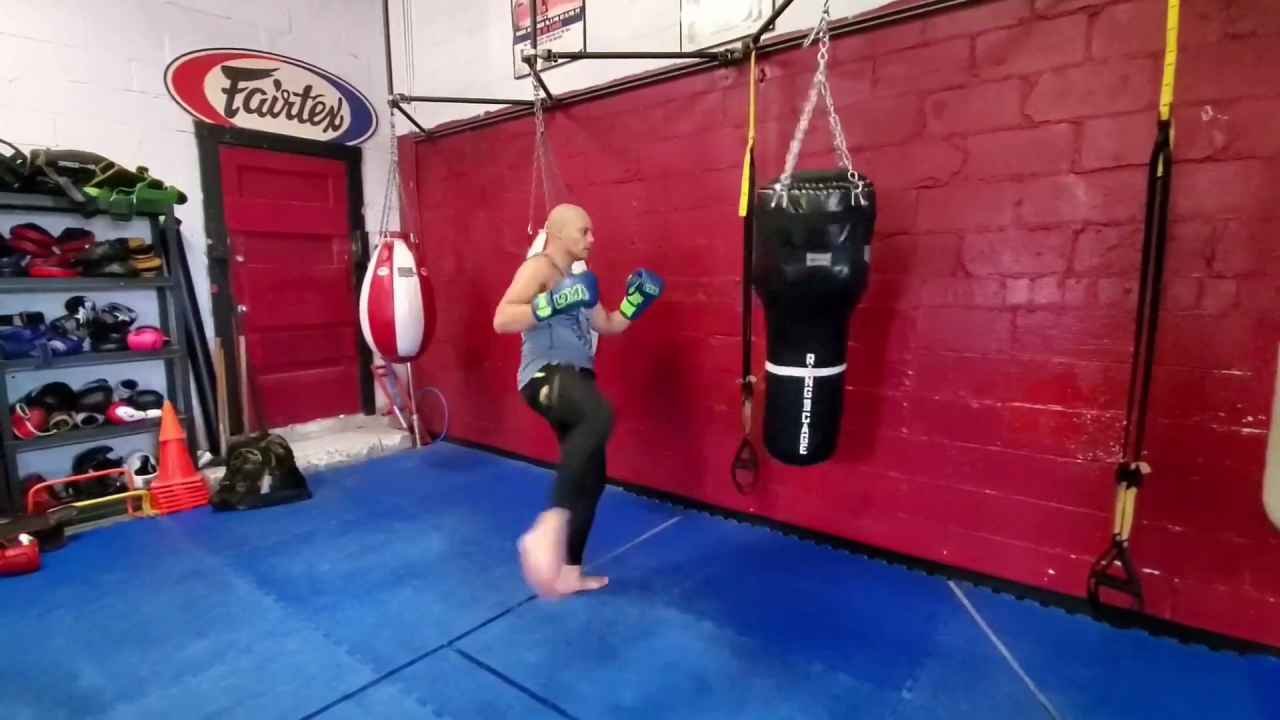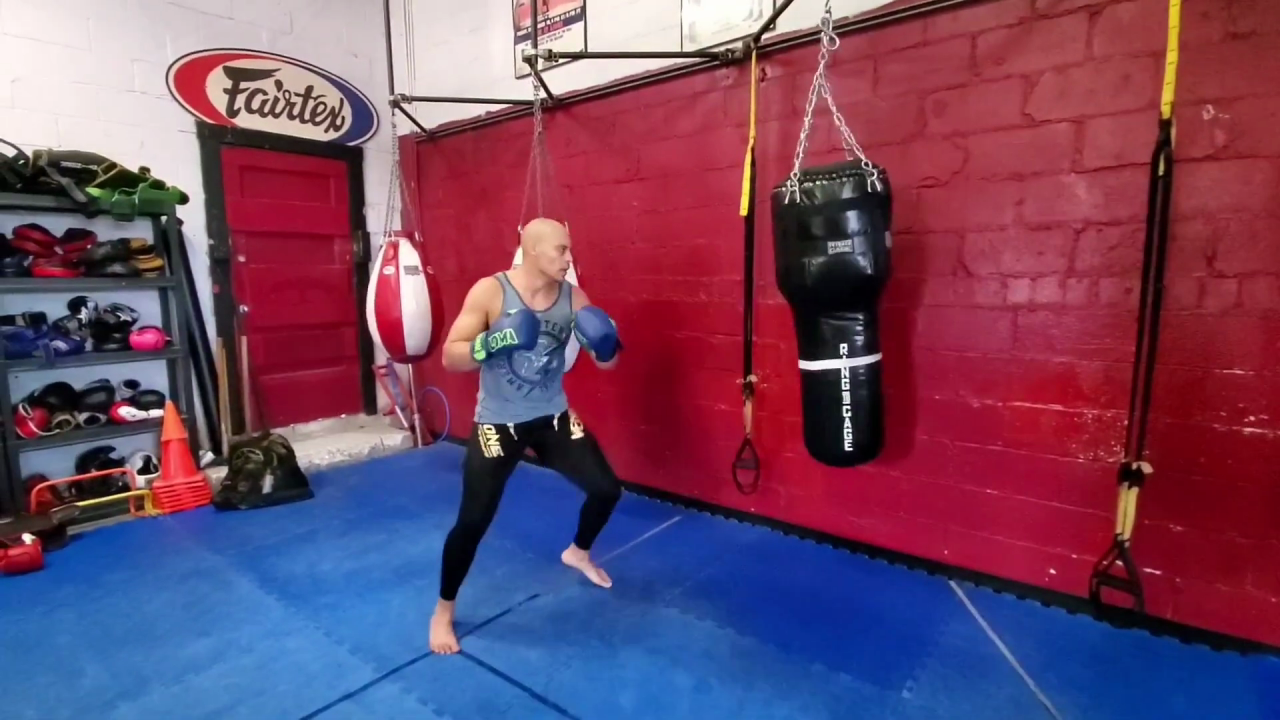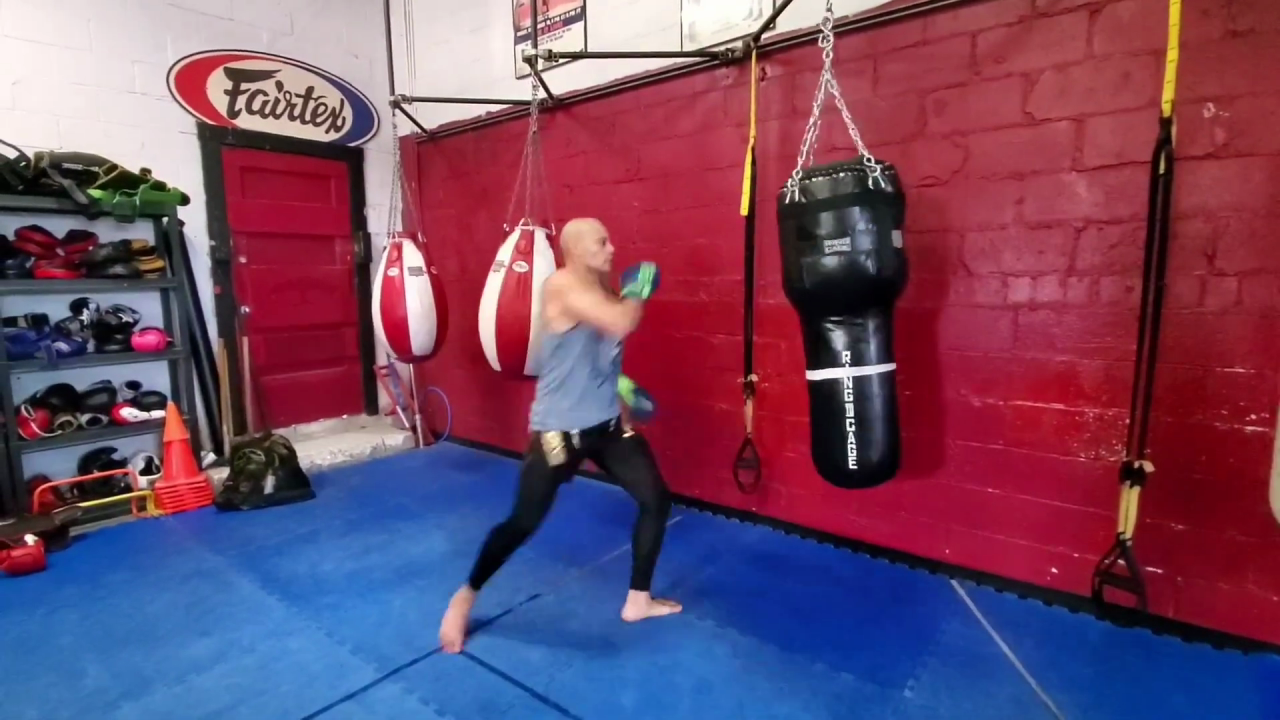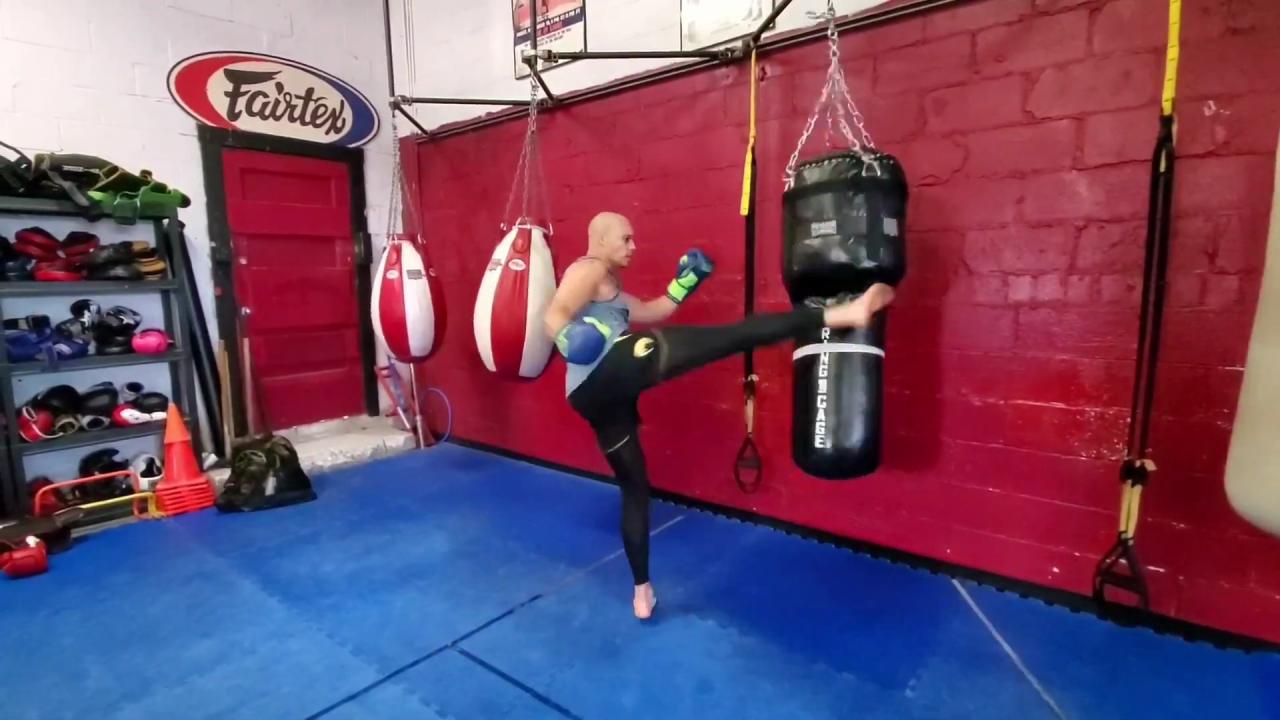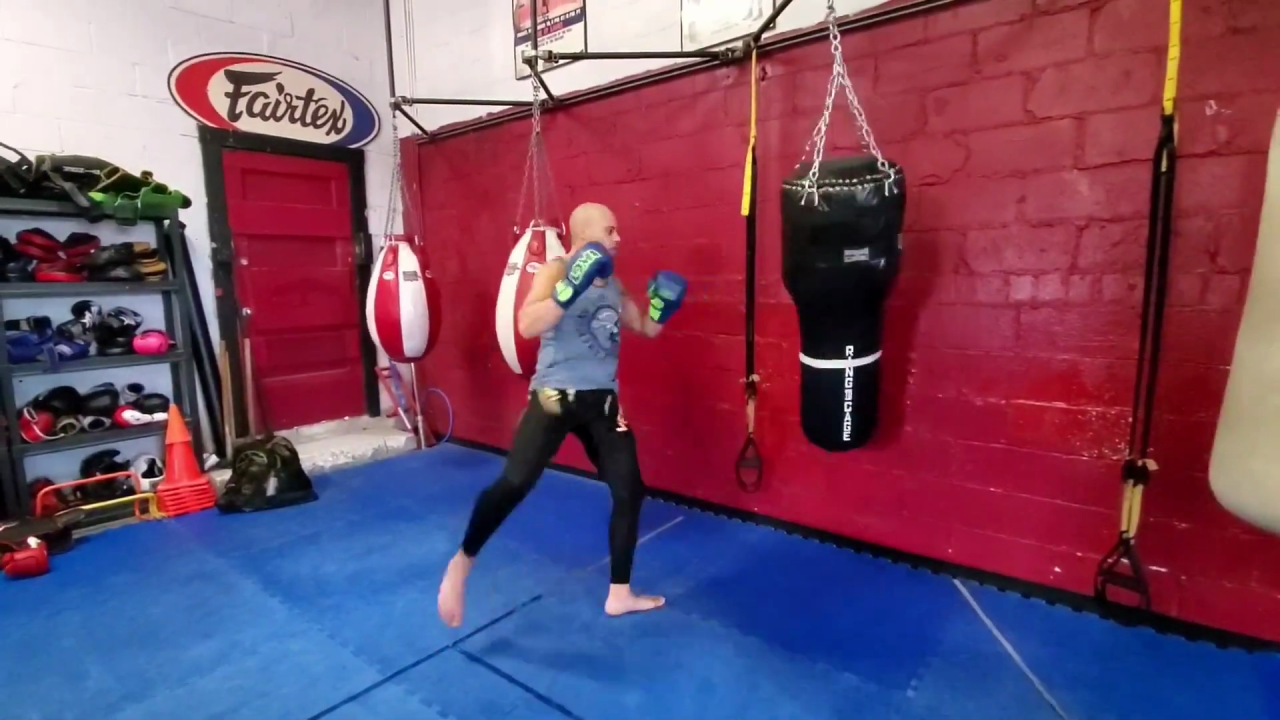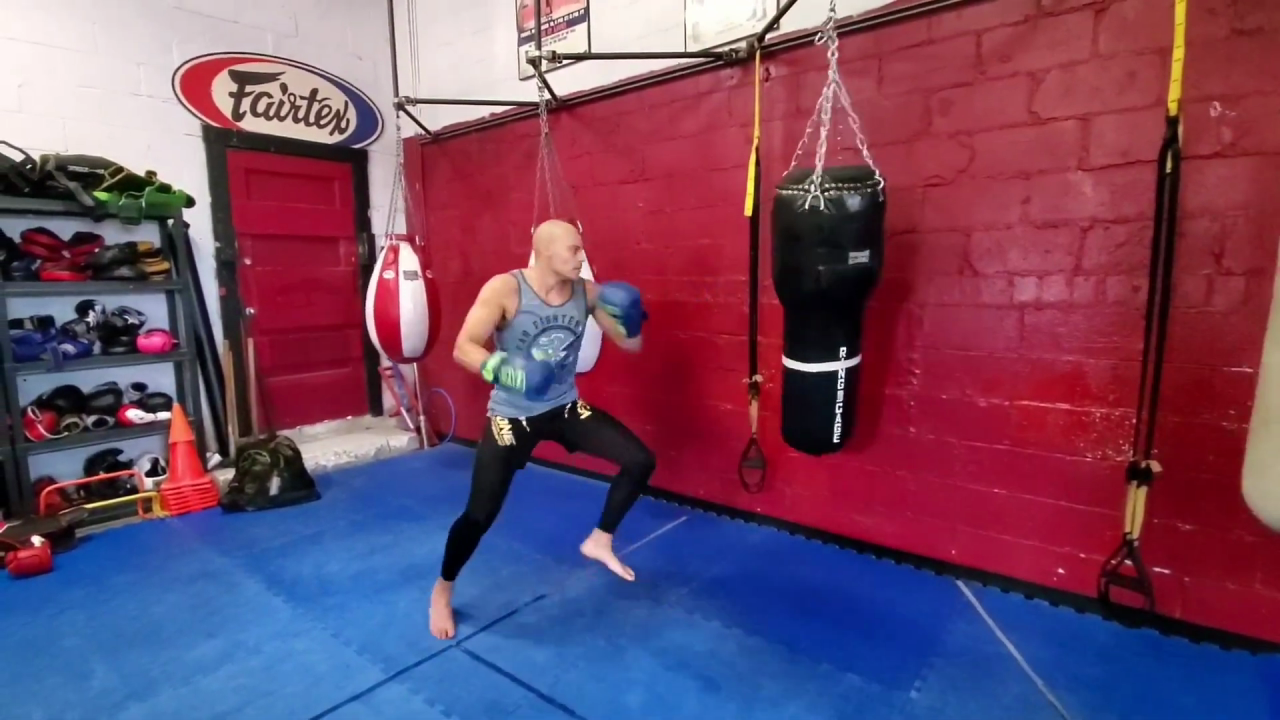
dt=0.4s
person 1, frame 1
left shoulder: (581, 270)
right shoulder: (542, 268)
left elbow: (607, 326)
right elbow: (503, 321)
left wrist: (634, 298)
right wrist: (553, 301)
left hip: (576, 376)
right hip: (550, 375)
left knee: (594, 478)
right knee: (600, 418)
left ankle: (569, 569)
right ankle: (551, 529)
person 1, frame 2
left shoulder: (573, 299)
right shoulder: (489, 293)
left elbow: (607, 361)
right elbow: (450, 356)
left wrist: (604, 341)
right wrist: (492, 342)
left hip: (554, 416)
right hip: (498, 423)
left knee: (606, 488)
right knee: (473, 521)
left ankle: (579, 551)
right ankle: (443, 610)
person 1, frame 3
left shoulder: (595, 287)
right shoulder: (564, 285)
right elbow: (618, 322)
left wrist: (621, 386)
right wrist: (640, 289)
left hip: (608, 420)
right hip: (562, 427)
left knee: (656, 500)
right knee: (523, 524)
left ankle: (639, 599)
right ankle: (463, 601)
person 1, frame 4
left shoulder: (618, 282)
right shoulder: (589, 269)
left elbow: (654, 311)
right elbow: (553, 319)
left wrist: (686, 281)
right wrist: (577, 335)
left hip: (594, 394)
right hip: (611, 372)
left knee: (635, 489)
right knee: (731, 336)
left ankle: (643, 594)
right ankle: (837, 316)
person 1, frame 5
left shoulder: (611, 280)
right shoulder: (557, 269)
left elbow: (647, 327)
right elbow: (528, 326)
left wrist: (664, 304)
right wrist: (572, 286)
left hip: (603, 399)
right hip: (557, 392)
left knee: (630, 492)
right knee: (516, 481)
left ankle: (620, 594)
right ankle: (462, 562)
person 1, frame 6
left shoulder: (587, 291)
right shoulder: (503, 288)
left elbow: (628, 342)
right elbow: (463, 349)
left wrist: (629, 317)
right wrist: (502, 372)
left hip: (565, 407)
right hip: (512, 415)
left knee: (639, 461)
right knee: (480, 513)
left ankle: (600, 541)
right ankle: (443, 591)
